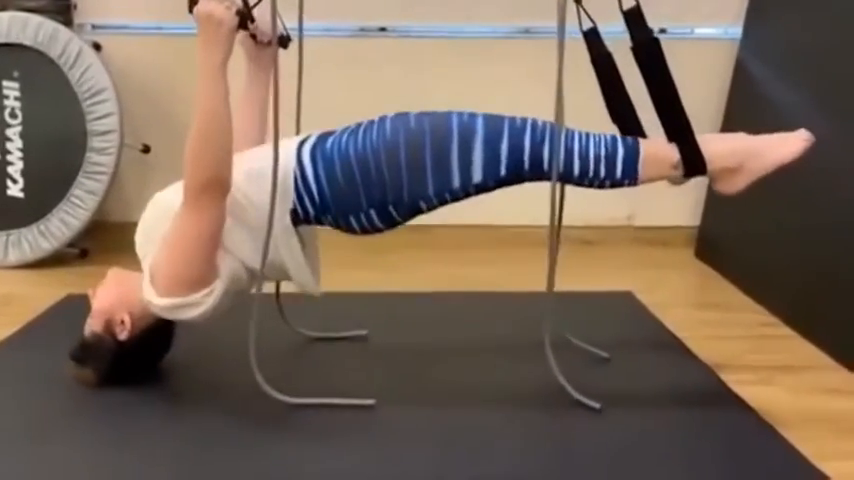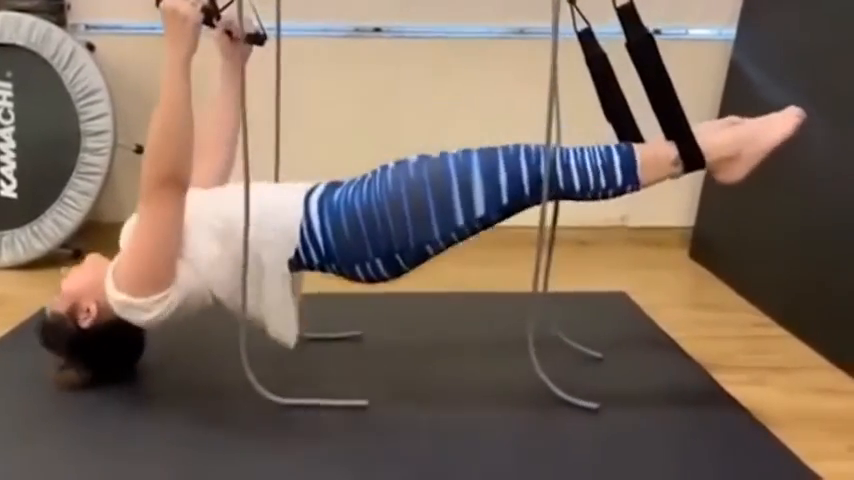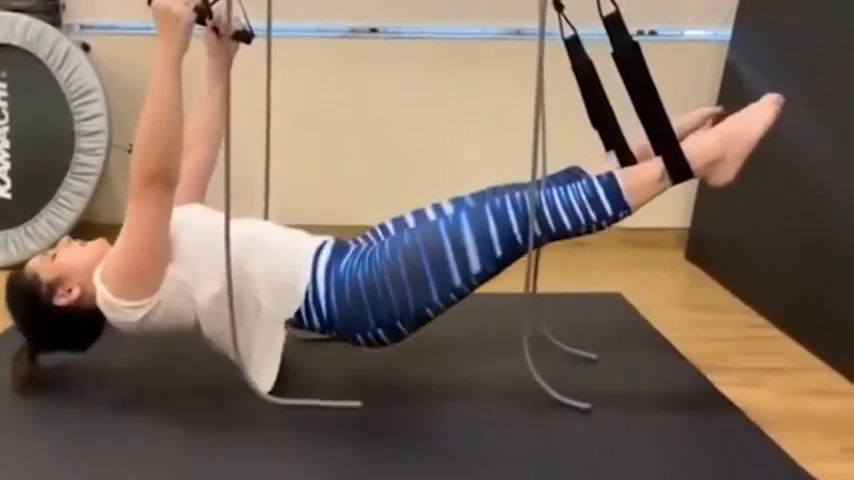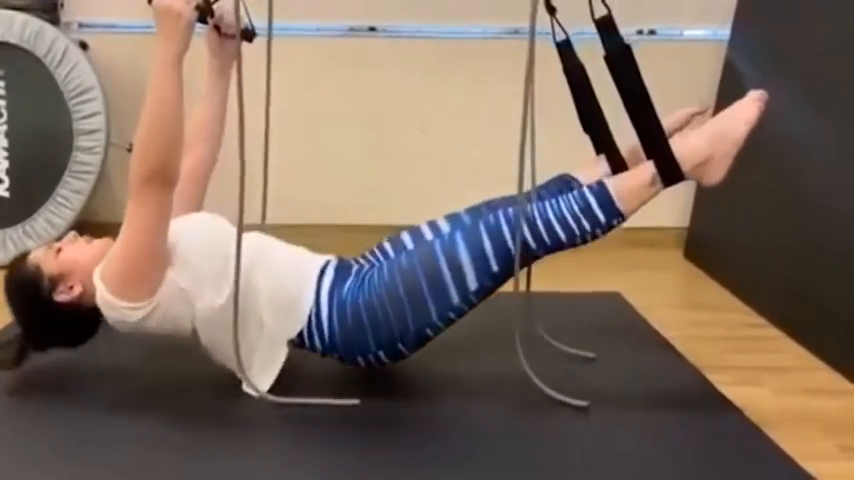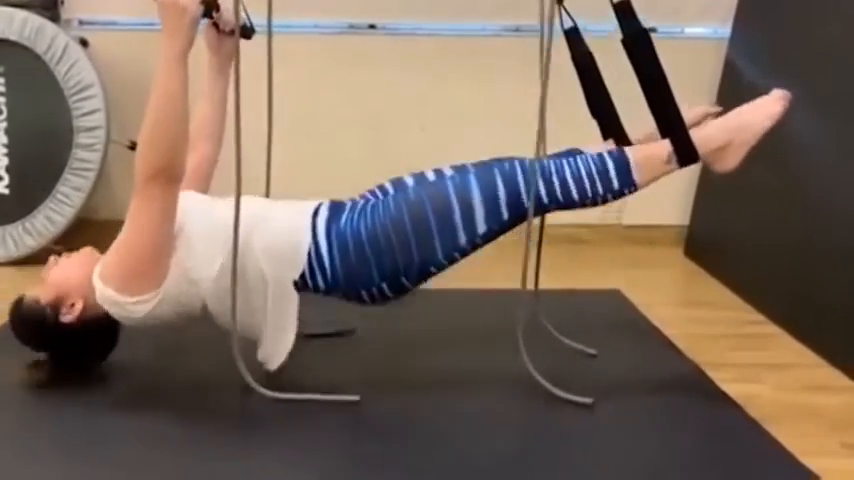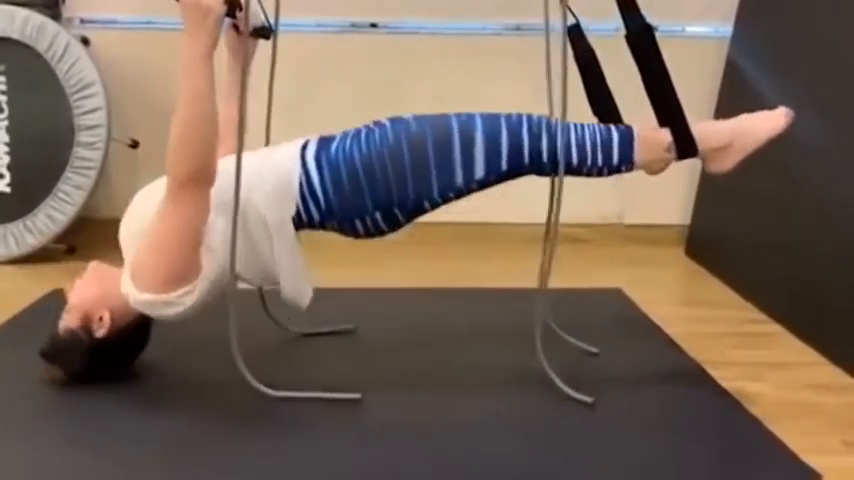
dt=0.3s
person 1, frame 1
left shoulder: (161, 268)
right shoulder: (171, 288)
left elbow: (241, 165)
right elbow: (213, 184)
left wrist: (260, 67)
left knee: (528, 148)
right knee: (530, 146)
left ankle: (696, 153)
right ankle: (709, 156)
person 1, frame 2
left shoulder: (141, 267)
right shoulder: (136, 289)
left elbow: (209, 165)
right elbow: (165, 178)
left wrist: (233, 69)
left hip: (341, 219)
right hip: (344, 232)
left knee: (527, 170)
right knee: (528, 169)
left ankle: (688, 146)
right ankle: (711, 151)
person 1, frame 3
left shoulder: (136, 266)
right shoulder: (123, 289)
left elbow: (191, 163)
right elbow: (151, 175)
left wrist: (219, 68)
left hip: (338, 270)
right hip: (348, 293)
left knee: (517, 206)
right knee: (523, 214)
left ankle: (659, 151)
right ankle: (697, 156)
person 1, frame 4
left shoulder: (149, 255)
right shoulder: (125, 291)
left elbow: (193, 162)
right elbow: (153, 175)
left wrist: (221, 67)
left hip: (342, 287)
right hip: (351, 316)
left knee: (518, 215)
right knee: (519, 229)
left ankle: (640, 157)
right ankle: (686, 159)
person 1, frame 5
left shoulder: (135, 270)
right shoulder: (124, 288)
left elbow: (196, 161)
right elbow: (156, 173)
left wrist: (221, 64)
left hip: (337, 234)
right hip: (343, 252)
left knee: (522, 184)
right knee: (519, 184)
left ankle: (659, 141)
right ankle: (700, 144)
person 1, frame 6
left shoulder: (142, 249)
right shoulder: (154, 284)
left elbow: (223, 163)
right elbow: (194, 178)
left hip: (330, 179)
right hip: (342, 179)
left knee: (516, 142)
right knee: (521, 142)
left ankle: (663, 142)
right ankle: (699, 142)
